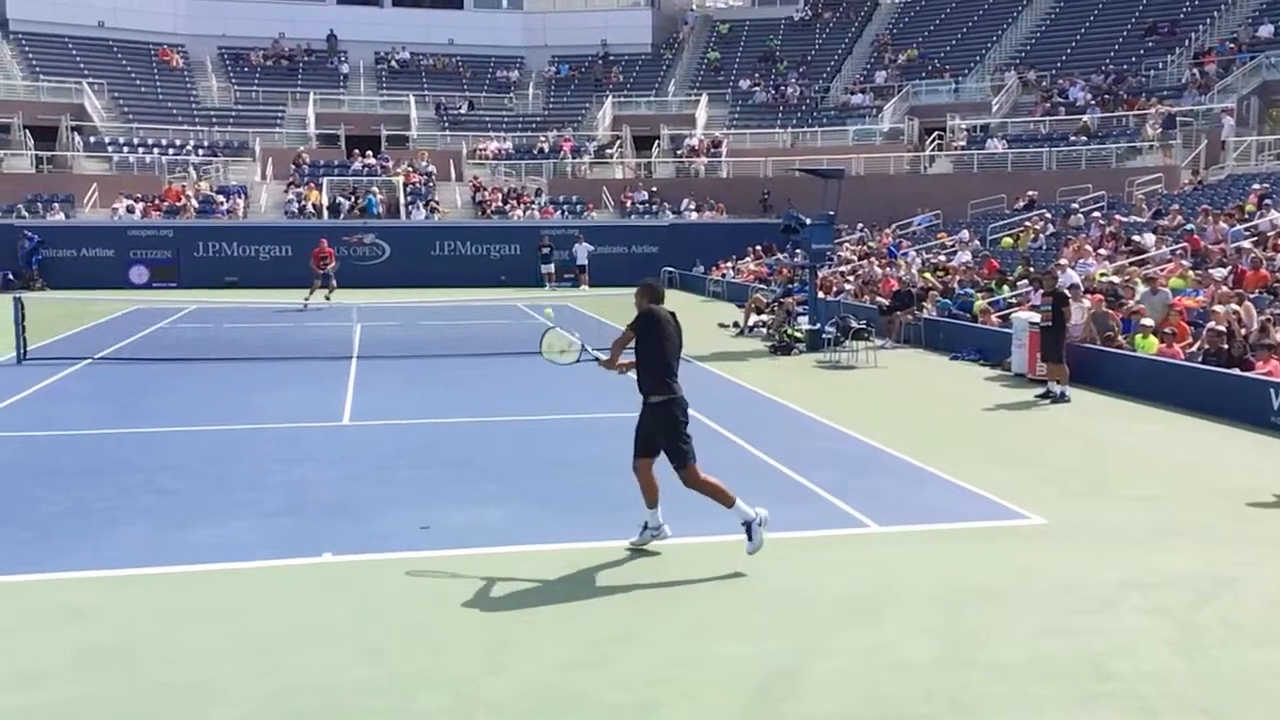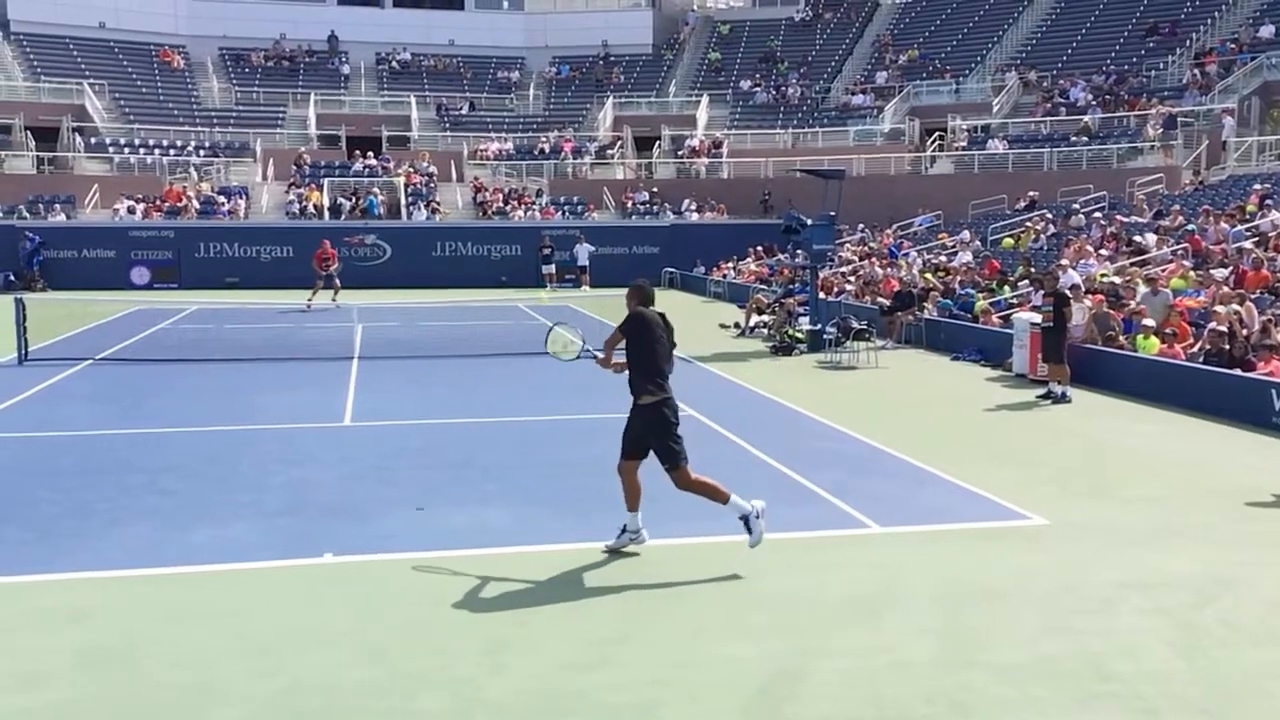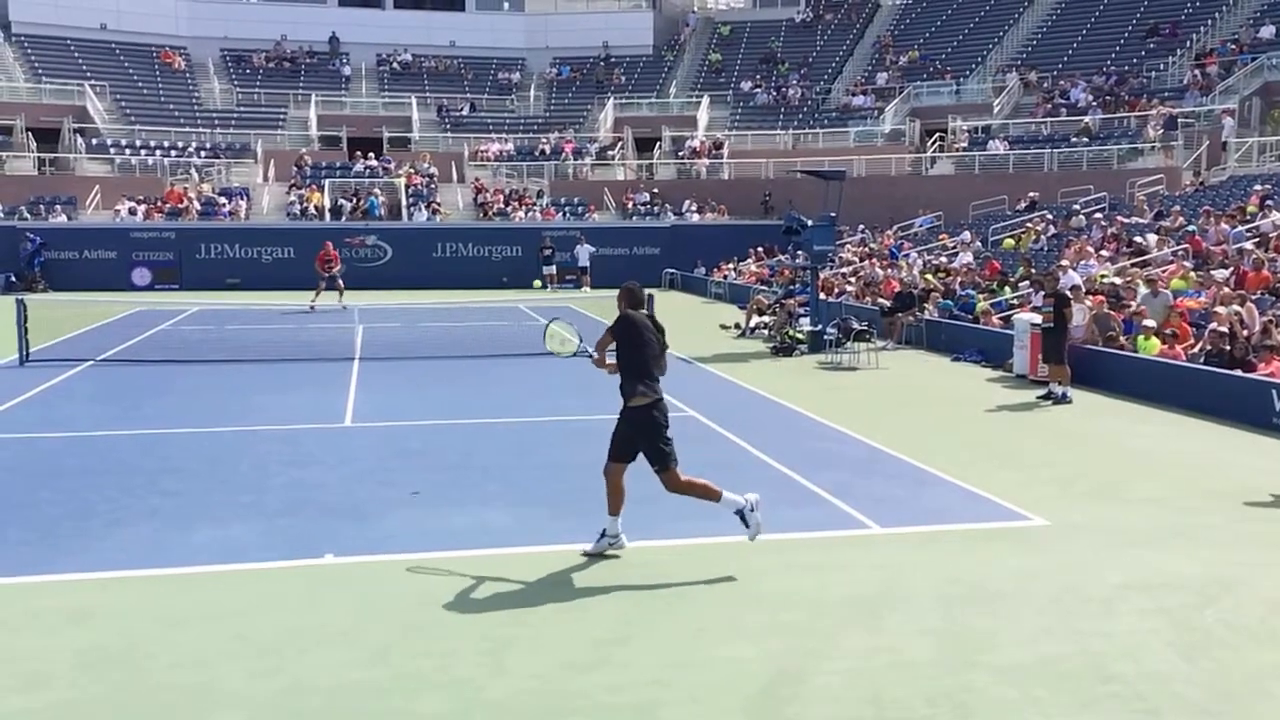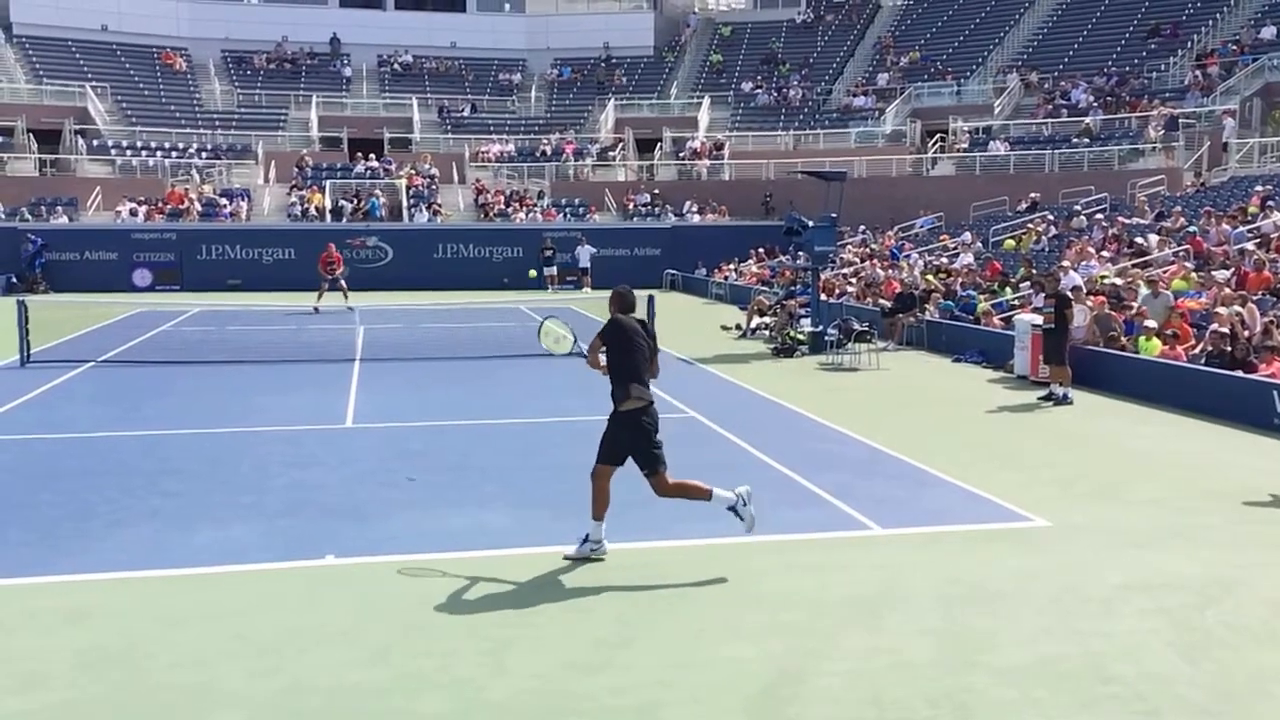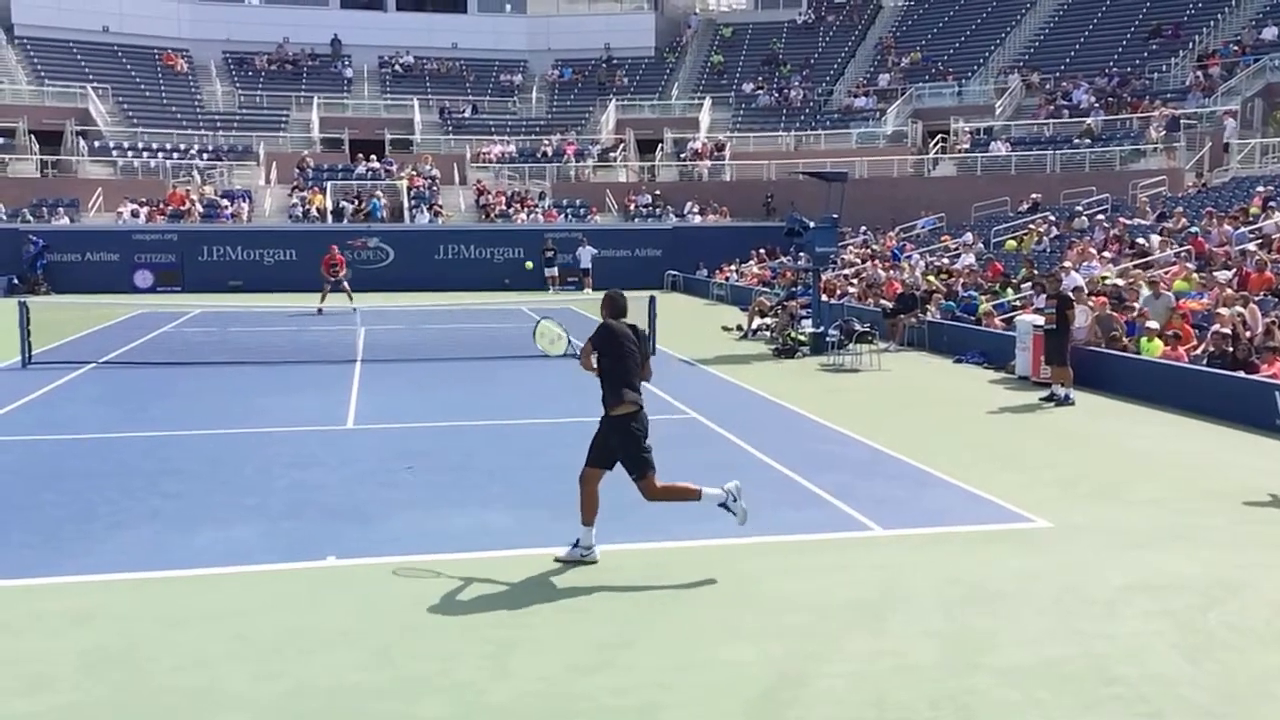
dt=0.2s
person 1, frame 1
left shoulder: (649, 314)
right shoulder: (669, 321)
left elbow: (620, 344)
left wrist: (612, 361)
right wrist: (634, 364)
left hip: (666, 406)
right hip: (654, 405)
left knee: (691, 477)
right knee: (641, 466)
left ankle: (750, 517)
right ankle: (655, 525)
person 1, frame 2
left shoulder: (638, 316)
right shoulder: (663, 323)
left elbow: (610, 343)
left wrist: (607, 360)
right wrist: (629, 364)
left hip: (657, 408)
right hip: (644, 407)
left knee: (683, 479)
right knee: (626, 468)
left ankle: (747, 511)
right ankle: (633, 529)
person 1, frame 3
left shoulder: (627, 319)
right shoulder: (655, 325)
left elbow: (601, 346)
left wrist: (602, 360)
left hip: (646, 411)
right hip: (634, 410)
left knee: (673, 481)
right knee: (612, 471)
left ankle: (742, 505)
right ankle: (612, 534)
person 1, frame 4
left shoulder: (617, 324)
right shoulder: (646, 330)
left elbow: (593, 350)
right elbow: (653, 371)
left wrist: (596, 362)
left hip: (637, 416)
right hip: (623, 415)
left knee: (663, 485)
right knee: (599, 474)
left ankle: (734, 499)
right ankle: (595, 541)
person 1, frame 5
left shoulder: (608, 329)
right shoulder: (638, 334)
left elbow: (585, 355)
right elbow: (646, 374)
left wrist: (591, 366)
left hip: (627, 421)
right hip: (614, 420)
left knee: (651, 489)
right knee: (588, 478)
left ankle: (723, 496)
right ankle: (586, 546)
